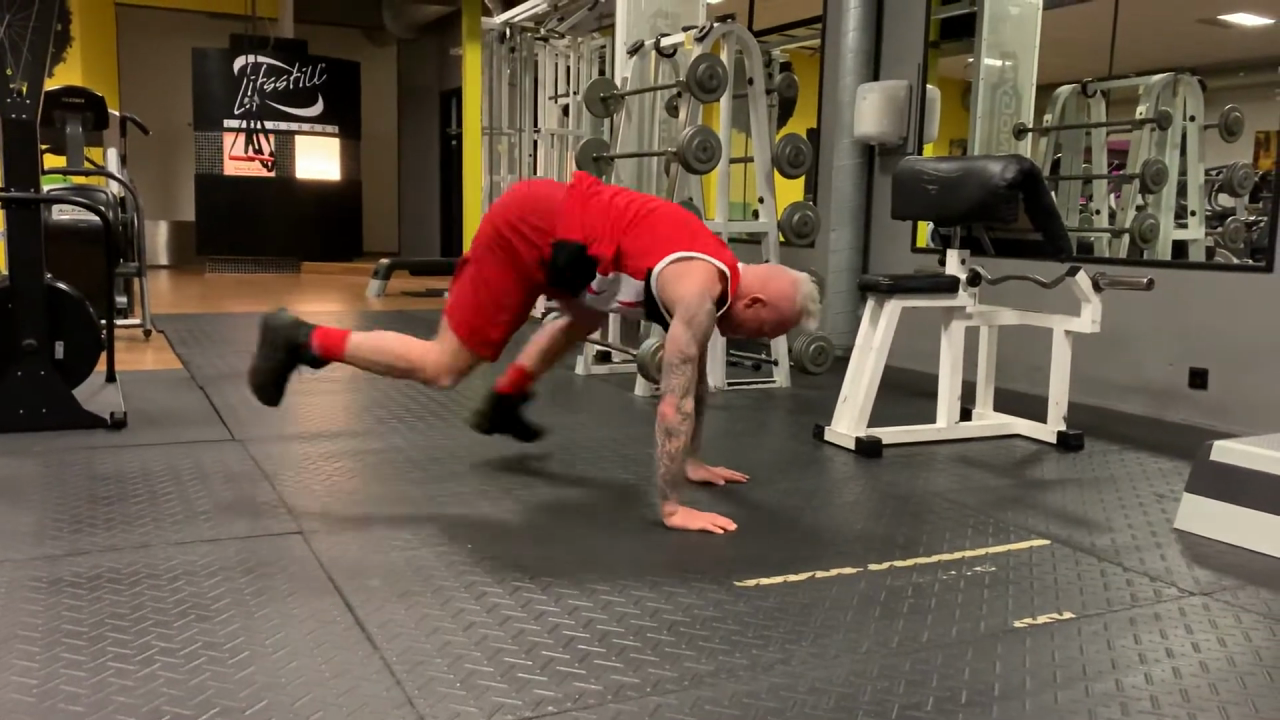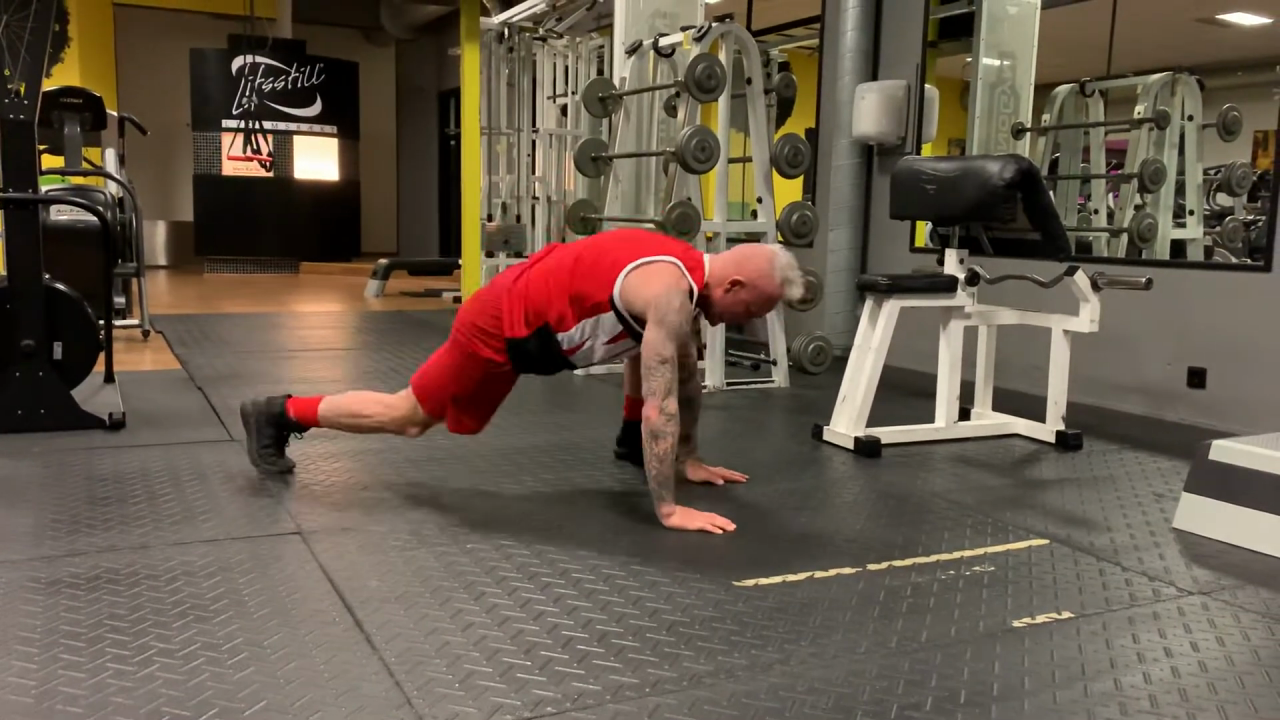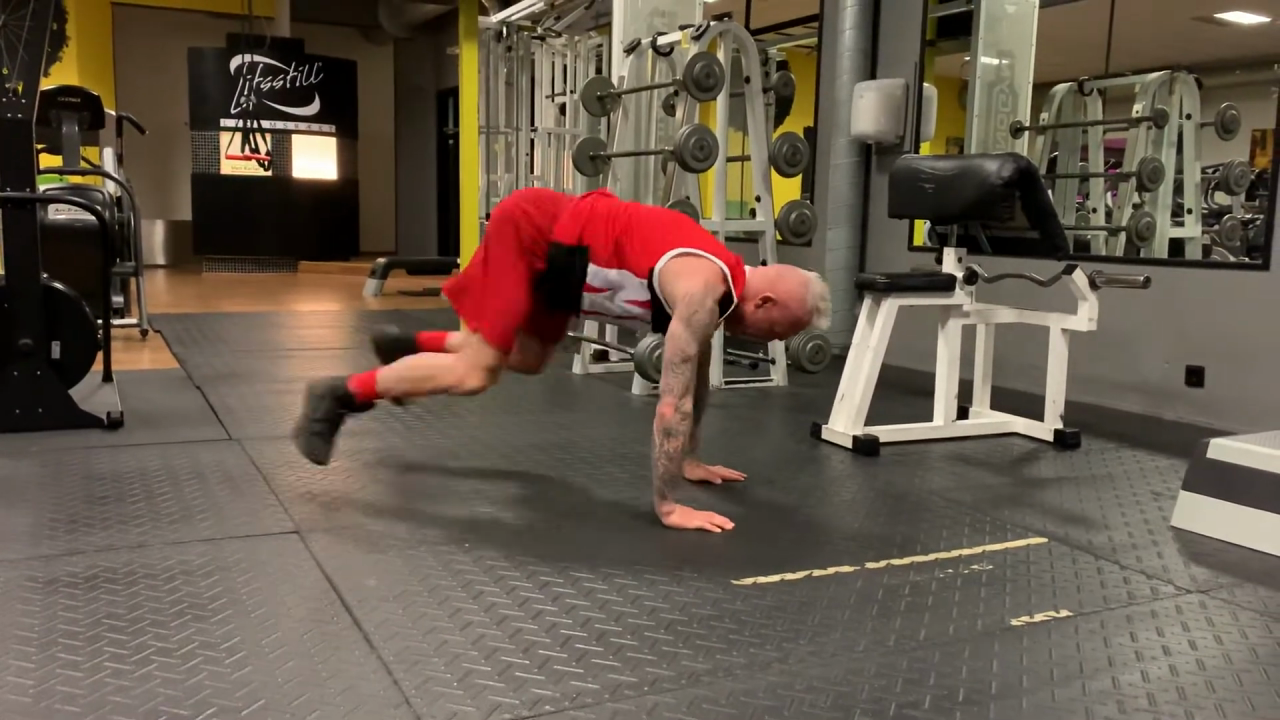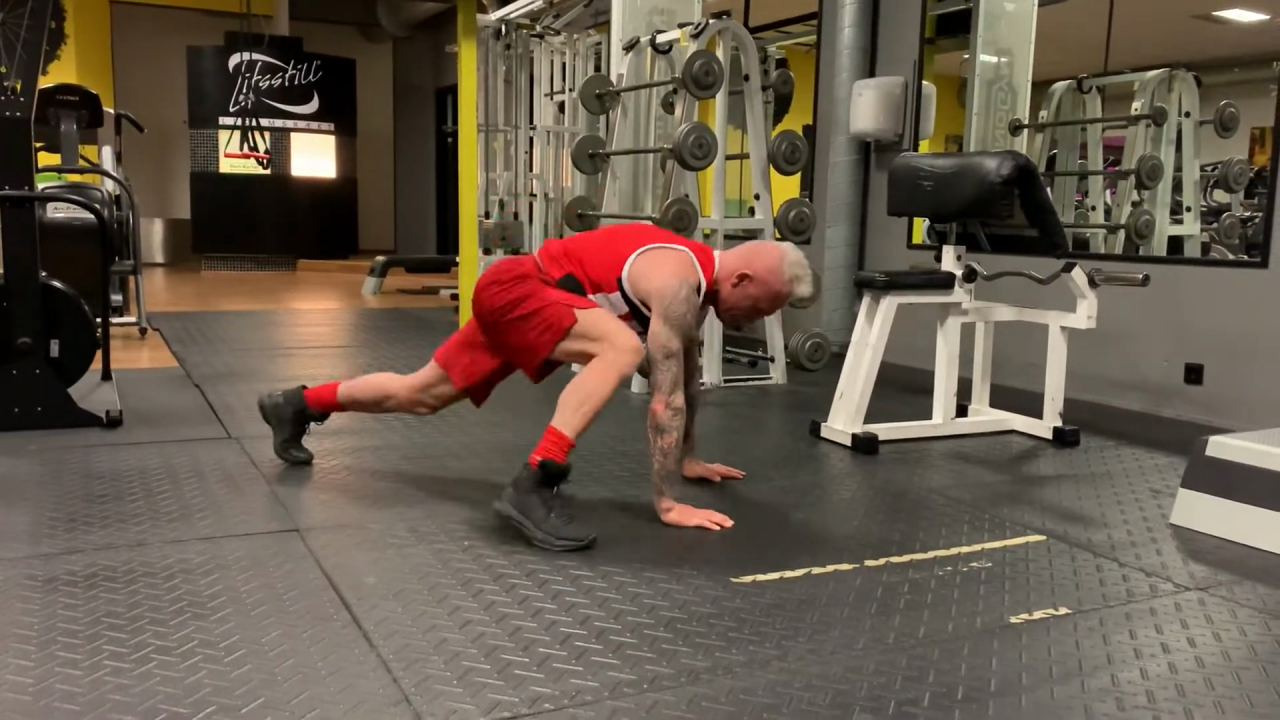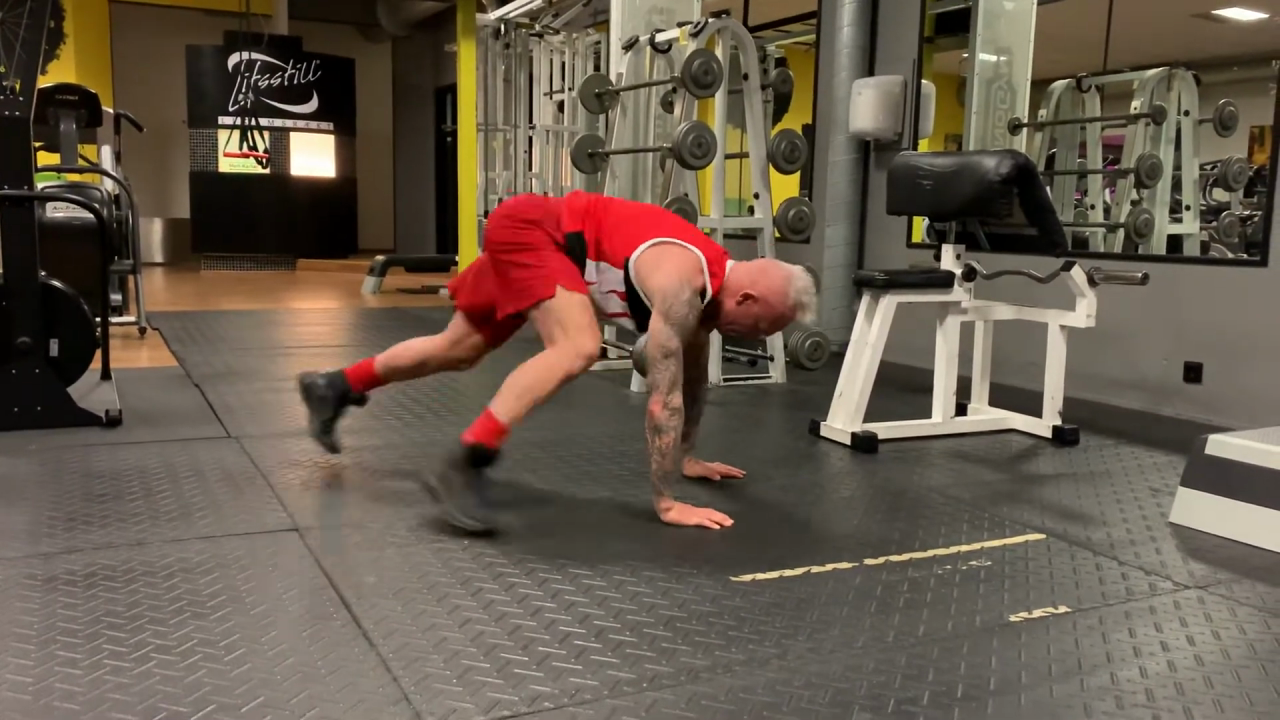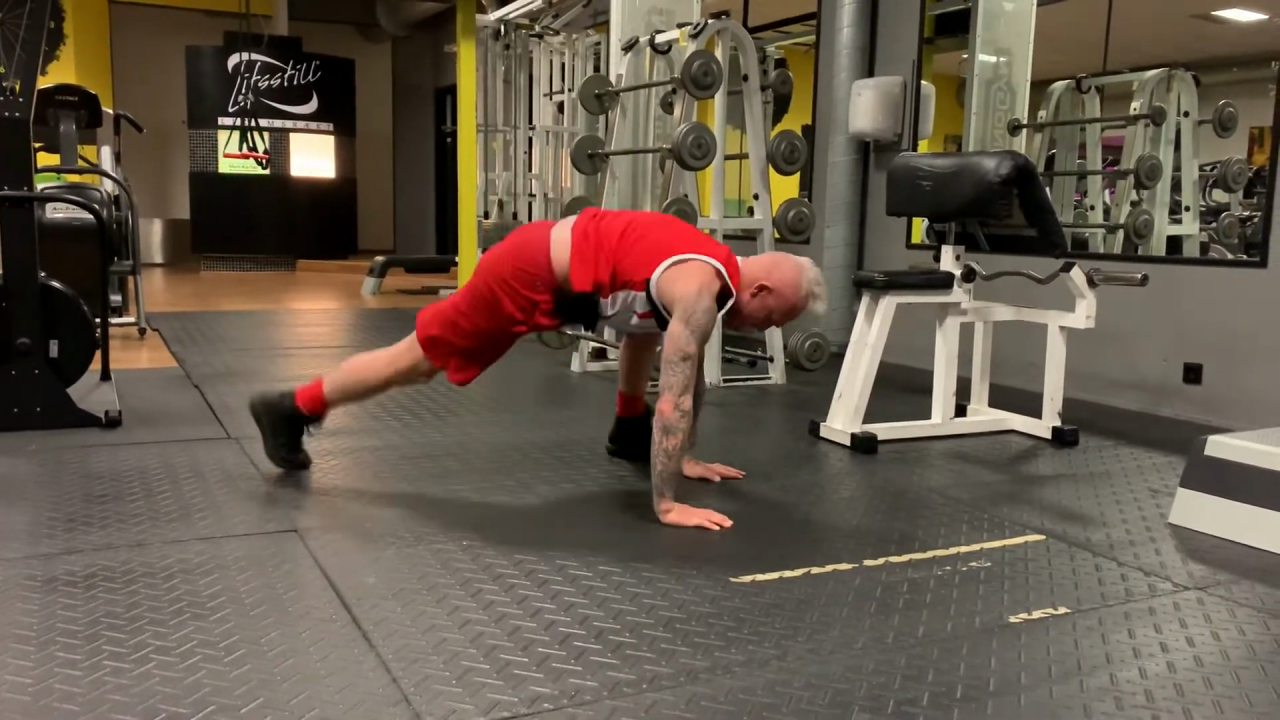
dt=0.3s
person 1, frame 1
left shoulder: (702, 277)
right shoulder: (703, 289)
left elbow: (690, 375)
right elbow: (677, 398)
left wrist: (692, 461)
right wrist: (671, 507)
left hip: (551, 209)
right hip: (530, 230)
left knee: (585, 317)
right knee: (443, 366)
left ankle: (502, 404)
right ankle: (300, 340)
person 1, frame 2
left shoulder: (689, 276)
right shoulder: (670, 292)
left elbow: (686, 375)
right elbow: (660, 403)
left wrist: (689, 459)
right wrist: (669, 508)
left hip: (529, 297)
right hip: (501, 326)
left knee: (651, 335)
right knee: (408, 417)
left ankle: (634, 437)
right ankle: (276, 414)
person 1, frame 3
left shoulder: (715, 283)
right shoulder: (700, 287)
left elbow: (695, 373)
right elbow: (676, 398)
left wrist: (689, 460)
right wrist: (670, 506)
left hip: (556, 236)
right hip: (533, 230)
left knee: (530, 359)
right knee: (474, 372)
left ankle: (408, 346)
right ankle: (340, 395)
person 1, frame 4
left shoulder: (696, 276)
right shoulder: (677, 282)
left elbow: (686, 376)
right elbow: (666, 396)
left wrist: (687, 458)
right wrist: (668, 501)
left hip: (527, 295)
right hip: (512, 289)
left knee: (421, 393)
right knee: (623, 348)
left ankle: (295, 405)
right ankle: (535, 485)
person 1, frame 5
left shoulder: (709, 283)
right shoulder: (681, 284)
left elbow: (694, 374)
right elbow: (664, 396)
left wrist: (687, 457)
right wrist: (668, 501)
left hip: (547, 238)
right hip: (527, 227)
left knee: (458, 350)
right knee: (577, 349)
left ankle: (338, 387)
right ankle: (465, 466)
person 1, frame 6
left shoulder: (714, 269)
right shoulder: (703, 288)
left elbow: (691, 373)
right elbow: (675, 396)
left wrist: (687, 456)
right wrist: (667, 504)
left hip: (553, 249)
right hip: (527, 277)
left knee: (661, 324)
right knee: (416, 361)
left ankle: (629, 431)
right ankle: (288, 408)
